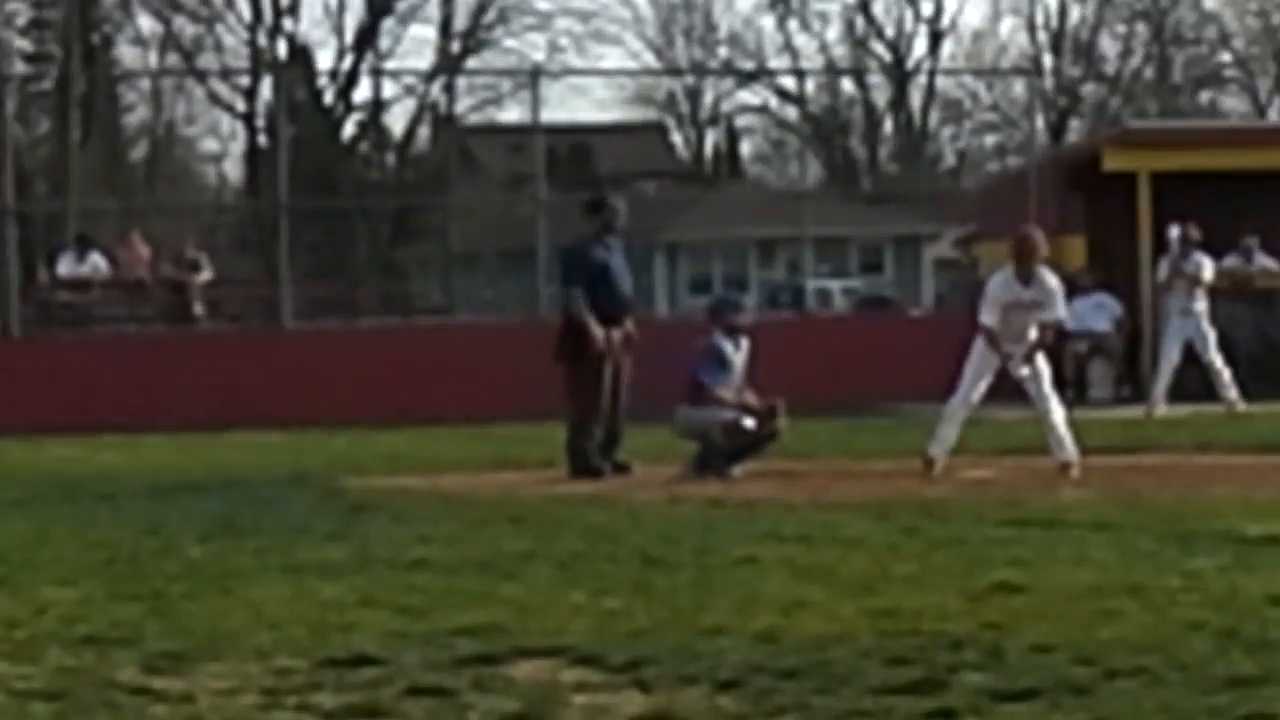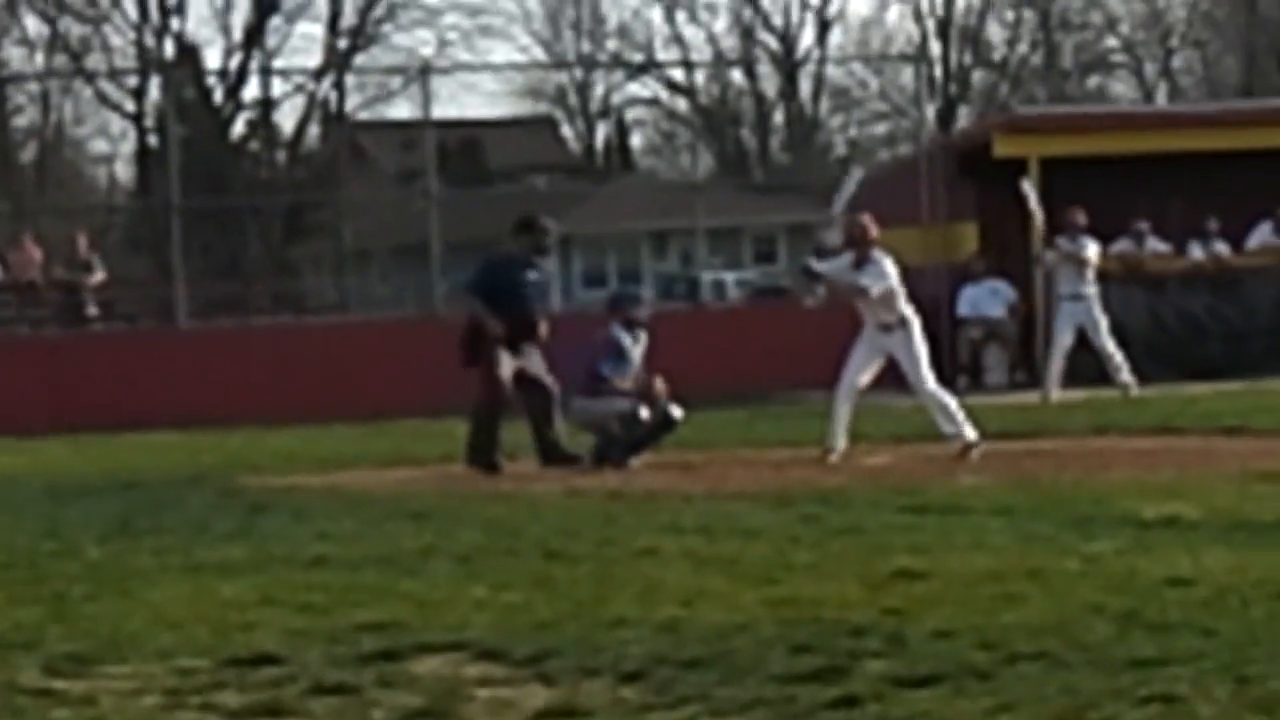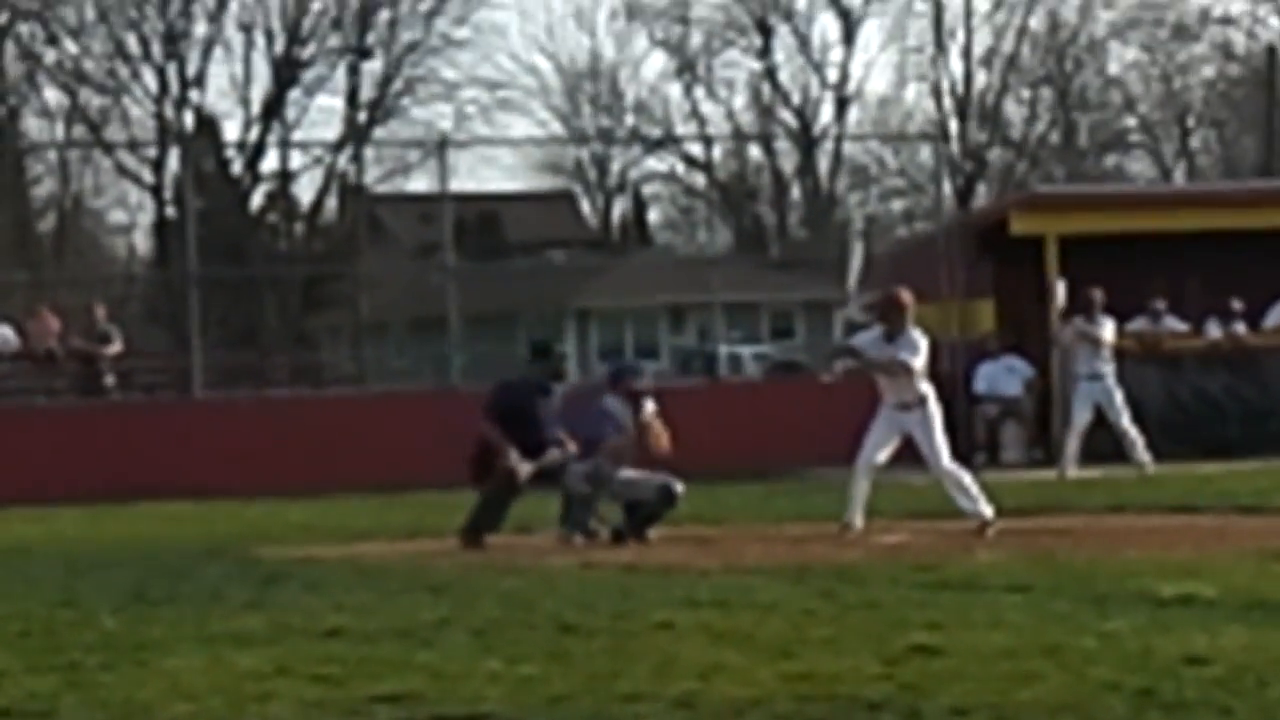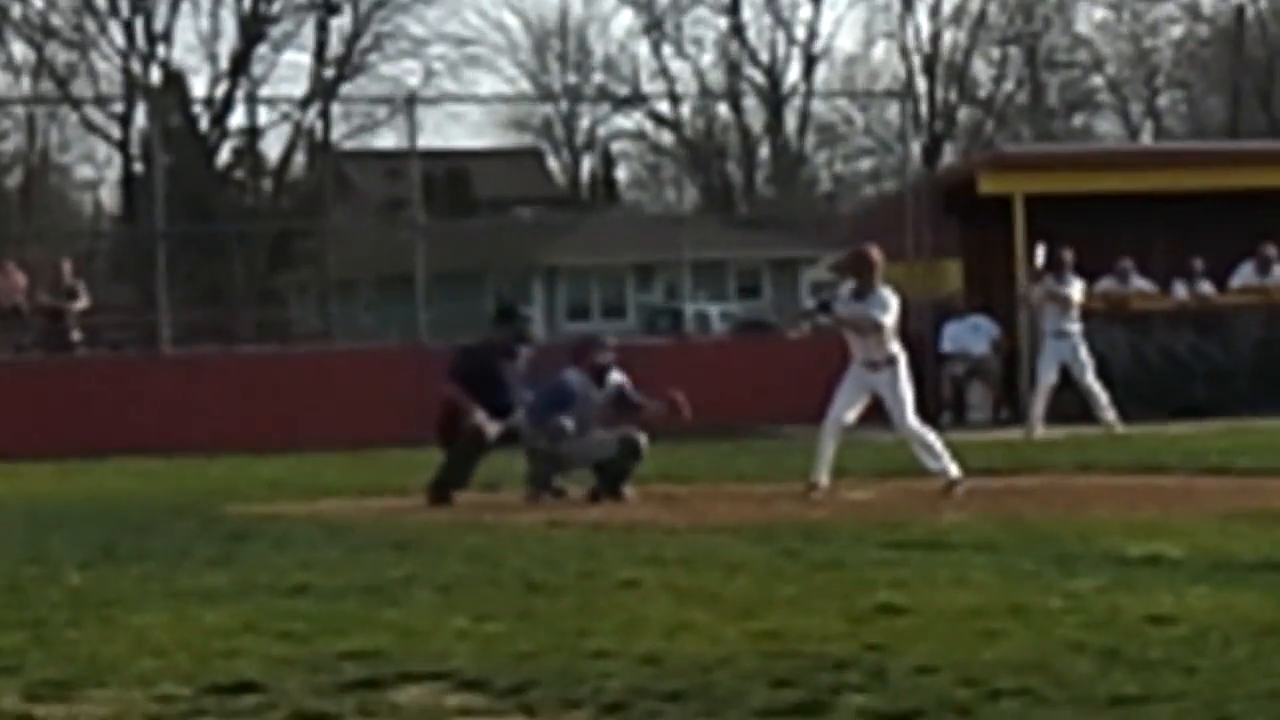
dt=0.7s
person 1, frame 1
left shoulder: (1049, 283)
right shoulder: (999, 283)
left elbow: (1049, 328)
right elbow: (986, 327)
left wrist: (1028, 358)
right wrist: (1005, 360)
left hip: (1027, 344)
right hip: (992, 342)
left knee: (1046, 399)
right knee: (965, 397)
left ankle: (1068, 456)
right ankle: (936, 453)
person 1, frame 2
left shoulder: (883, 266)
right shoulder: (845, 262)
left elbow: (854, 293)
left wrist: (821, 278)
left hip: (903, 329)
right hip: (874, 331)
left knee: (924, 385)
right knee: (847, 386)
left ankle: (968, 436)
right ankle: (836, 443)
person 1, frame 3
left shoulder: (916, 341)
right shoulder: (874, 335)
left elbow: (897, 371)
right elbow: (846, 351)
left wrist: (861, 359)
left hip: (920, 409)
right hip: (891, 409)
left knee: (941, 464)
right knee: (864, 462)
left ankle: (984, 513)
right ankle: (853, 520)
person 1, frame 4
left shoulder: (886, 299)
right shoulder: (846, 293)
left elbow: (867, 329)
left wrist: (834, 315)
left hip: (889, 368)
right hip: (861, 368)
left knee: (908, 425)
right knee: (833, 422)
left ankle: (951, 473)
right ankle: (819, 478)
person 2, frame 1
left shoulder: (616, 248)
right shoulder: (580, 252)
right elbow: (574, 294)
left wrist: (627, 322)
right wrist: (592, 327)
left hip: (617, 333)
right hip: (592, 333)
left knee: (616, 398)
right knee: (590, 399)
left ankle: (606, 455)
right ankle: (583, 459)
person 2, frame 2
left shoulder: (537, 269)
right shoulder: (497, 266)
right elbow: (472, 297)
left wrist: (541, 324)
right wrist: (490, 323)
left hip: (525, 343)
right hip: (494, 342)
left knee: (544, 391)
right knee: (496, 389)
left ankle: (552, 451)
right ankle: (481, 455)
person 2, frame 3
left shoulder: (548, 391)
right shoulder: (511, 390)
right elbow: (487, 424)
left wrist: (564, 442)
right wrist: (507, 450)
left hip: (541, 454)
right hip: (510, 456)
right knee: (510, 477)
right ankle: (473, 532)
person 2, frame 4
left shoulder: (518, 355)
right shoulder: (475, 354)
left elbow: (517, 393)
right elbow: (452, 389)
right wrist: (476, 414)
left hip: (505, 419)
right hip: (465, 422)
right knee: (478, 434)
right ankle: (439, 489)
person 3, frame 1
left shoulder: (1203, 261)
right shoulder: (1167, 261)
left elbow: (1202, 282)
right elbow: (1162, 290)
left wrist: (1182, 271)
right wrist: (1173, 273)
left hip: (1198, 317)
right hip: (1175, 318)
left knee: (1213, 359)
right knee: (1166, 362)
left ankle: (1232, 398)
right ankle: (1155, 403)
person 3, frame 2
left shoulder: (1090, 244)
right shoulder: (1057, 244)
left elbow: (1085, 261)
right elbow: (1048, 265)
left wrist: (1061, 250)
left hip: (1088, 301)
right hip: (1065, 303)
left knee: (1105, 343)
right knee: (1058, 346)
left ankle: (1126, 381)
right ankle: (1050, 388)
person 3, frame 3
left shoulder: (1108, 323)
right shoulder: (1075, 323)
left elbow: (1101, 341)
right elbow: (1065, 343)
left wrist: (1081, 331)
left hip: (1105, 380)
right hip: (1083, 381)
left knee: (1123, 422)
right knee: (1076, 425)
left ankle: (1144, 461)
right ankle: (1067, 466)
person 3, frame 4
left shoulder: (1076, 283)
right shoulder: (1044, 282)
left elbow: (1070, 301)
right elbow: (1034, 303)
left wrist: (1049, 290)
left hip: (1073, 339)
right hip: (1051, 340)
left knee: (1089, 381)
right knee: (1043, 383)
left ankle: (1110, 420)
right ankle: (1034, 425)
person 4, frame 1
left shoulder: (742, 344)
right shoulder: (714, 349)
left elbow: (740, 389)
right elbow: (710, 395)
left wrist: (762, 406)
right wrist: (748, 406)
left hip: (723, 412)
right hip: (693, 415)
left knee: (772, 424)
right knee: (743, 424)
left ankle: (721, 461)
right ankle: (702, 463)
person 4, frame 2
left shoulder: (640, 339)
right shoulder: (610, 342)
left elbow: (640, 379)
right elbow: (605, 388)
left wrist: (652, 386)
right wrist: (639, 392)
left hip: (618, 404)
right hip: (589, 407)
left knee: (672, 414)
right knee: (639, 414)
left ankle: (619, 454)
right ankle: (602, 454)
person 4, frame 3
left shoulder: (645, 410)
right shoulder: (604, 412)
left elbow: (663, 448)
right elbow: (606, 451)
left wrist: (652, 422)
left hip: (619, 476)
right hip: (589, 476)
left knee: (673, 490)
left ankle: (629, 529)
right ankle: (575, 528)
person 4, frame 4
left shoulder: (613, 381)
right shoulder: (567, 383)
left elbow: (639, 408)
right elbow: (533, 419)
left wrist: (667, 405)
left hip: (584, 444)
right hip: (556, 448)
left knee: (634, 441)
